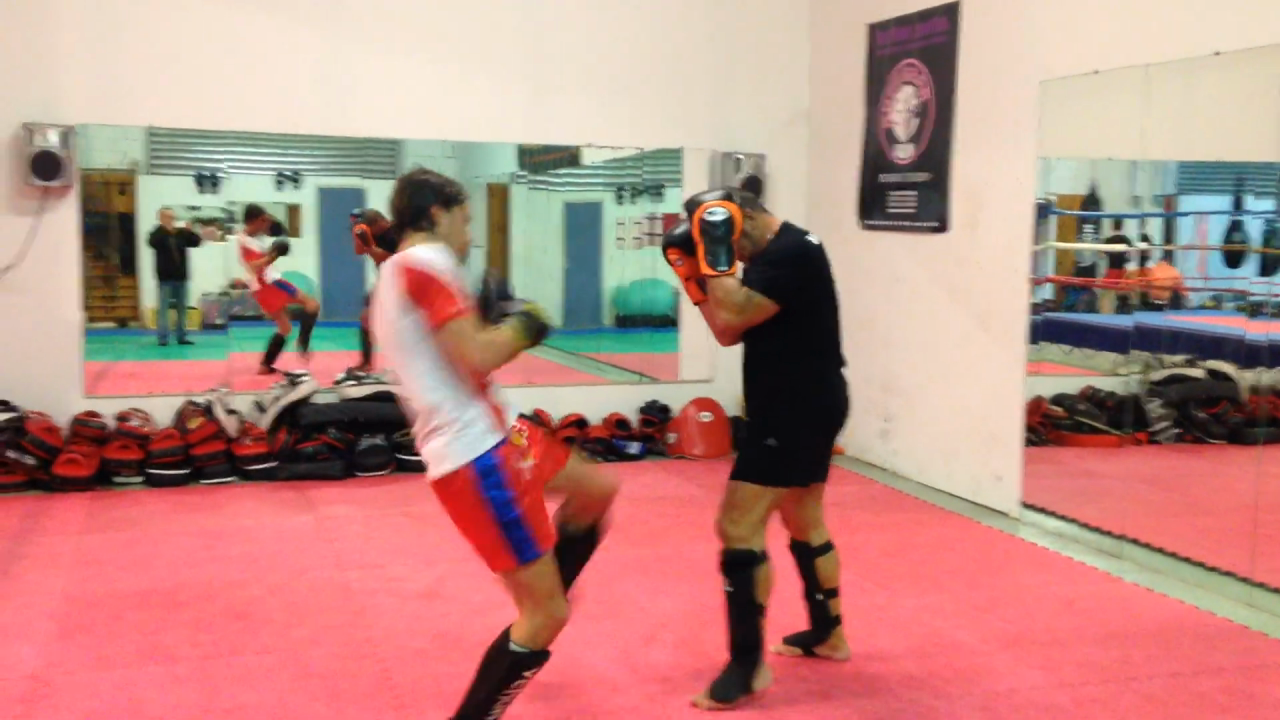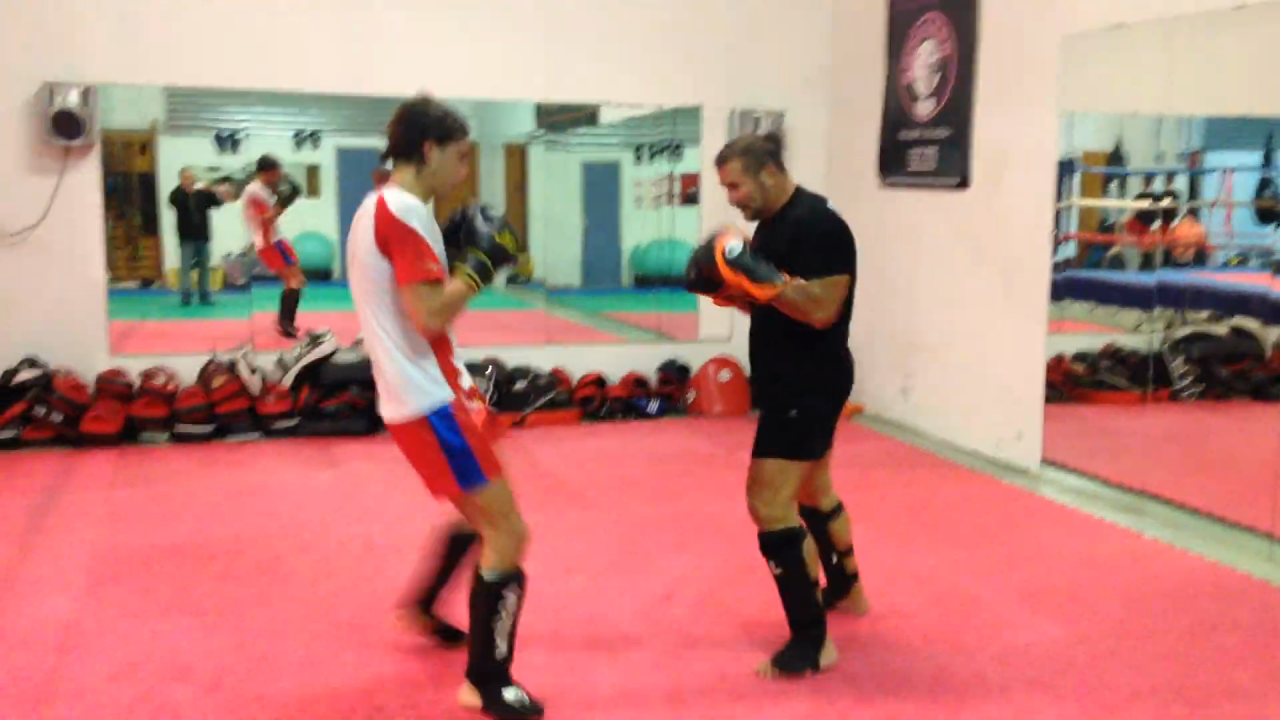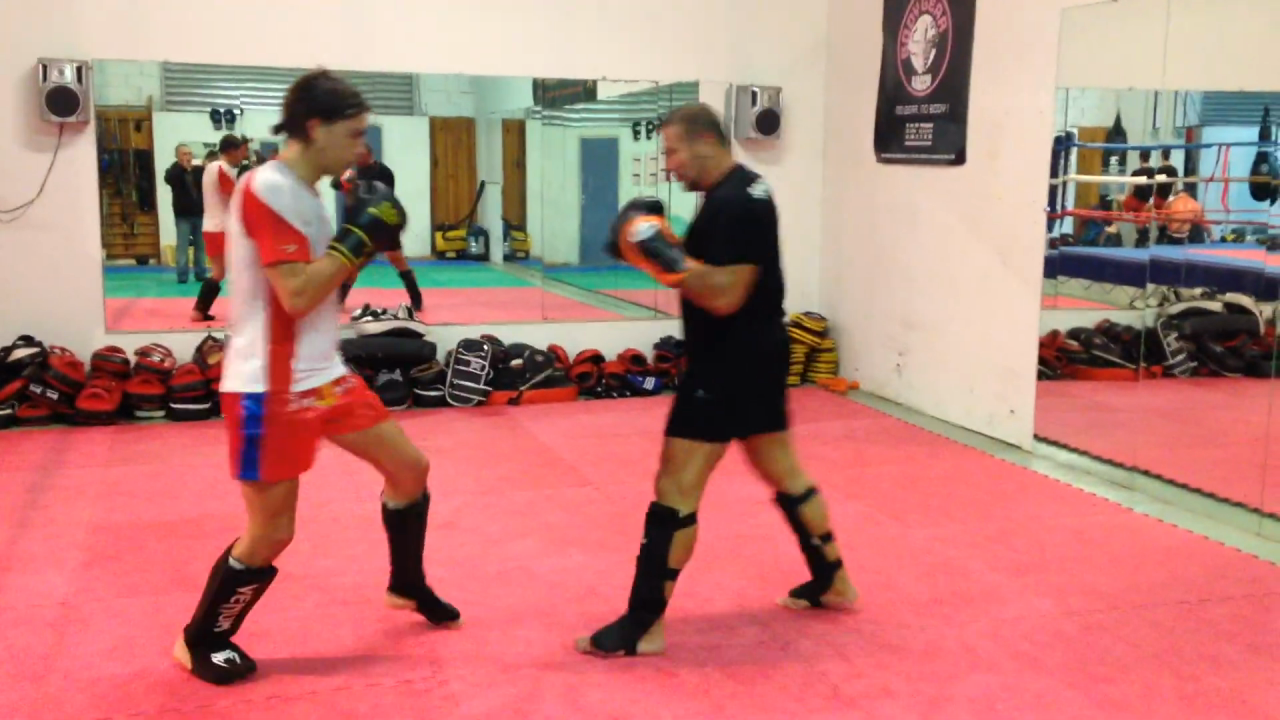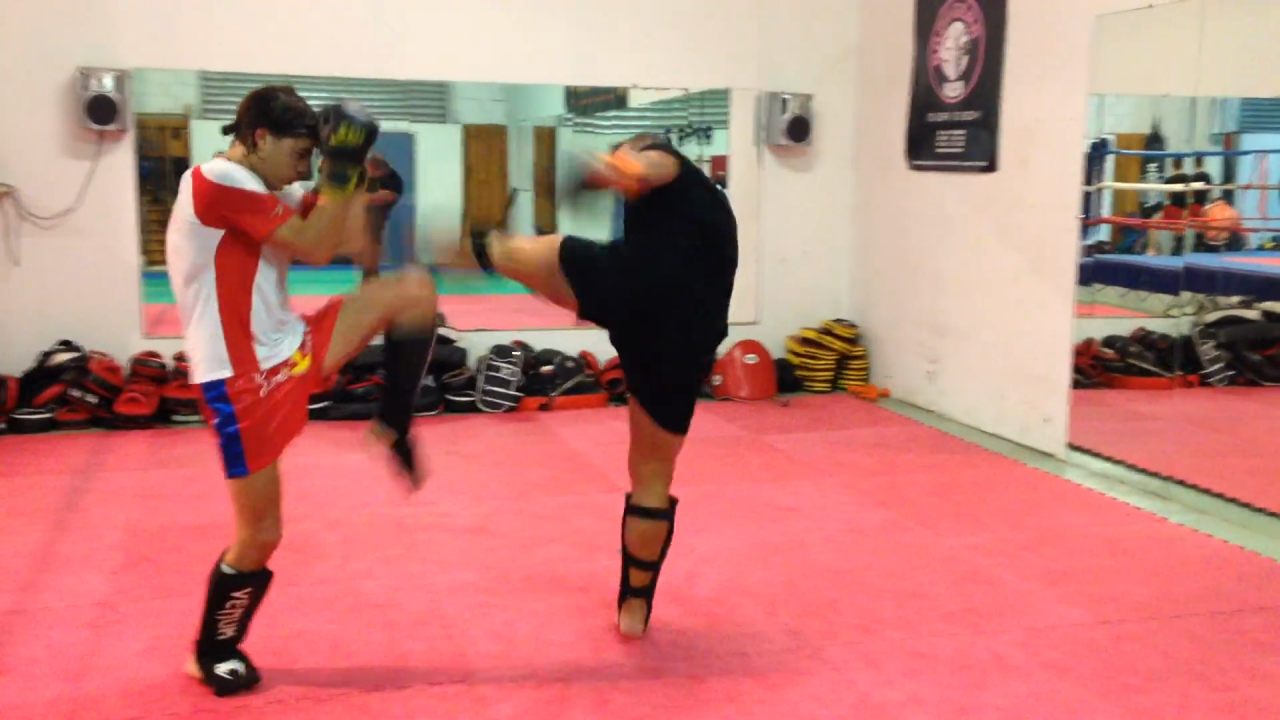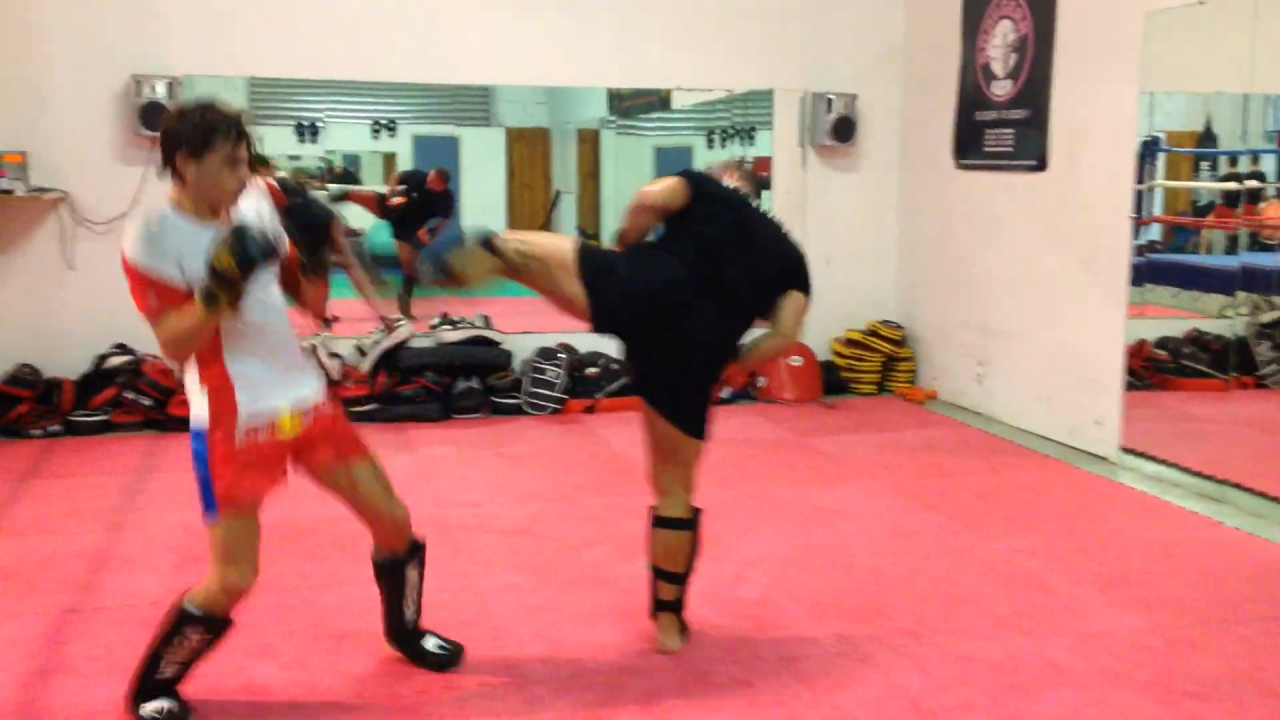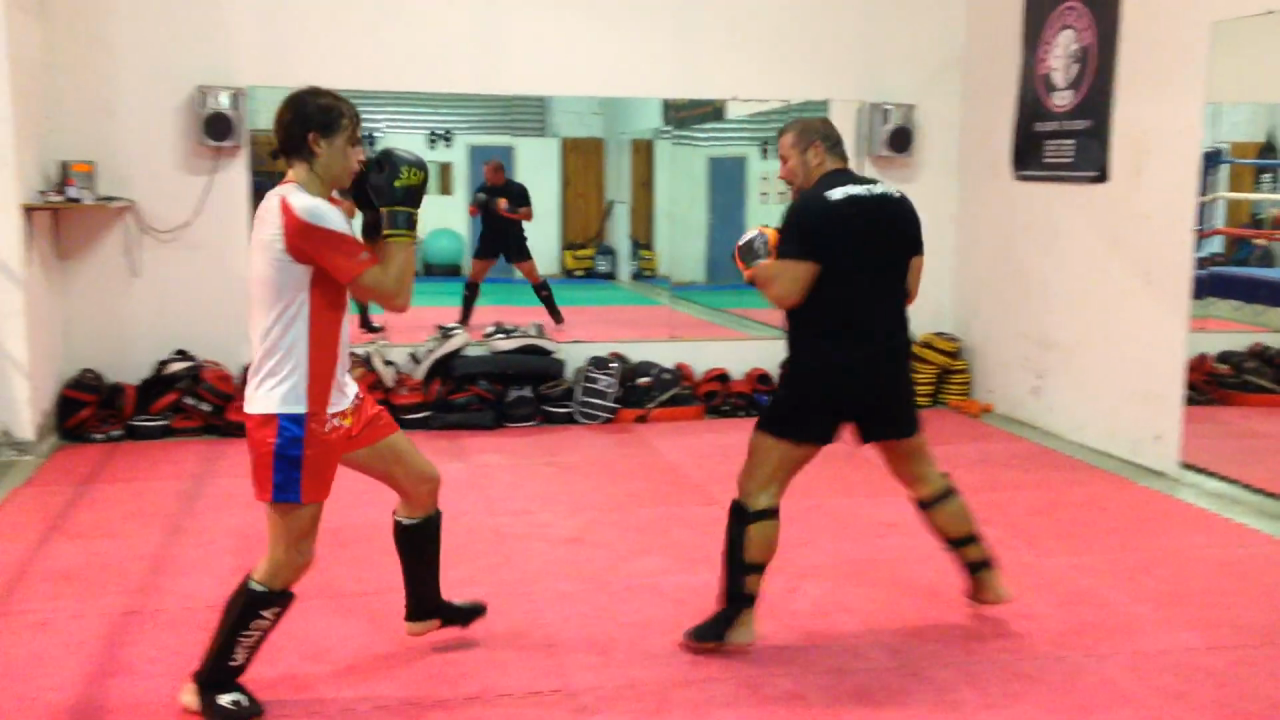
dt=0.5s
person 1, frame 1
left shoulder: (395, 277)
right shoulder: (423, 264)
right elbow: (480, 357)
right wrist: (522, 327)
left hip: (491, 438)
right hip: (476, 456)
left knee: (596, 491)
right knee: (547, 615)
left ankle: (552, 584)
person 1, frame 2
left shoulder: (380, 210)
right shoulder: (401, 211)
right elbow: (431, 315)
left wrist: (460, 253)
right wrist: (480, 261)
left hip: (433, 390)
right hip: (427, 403)
left knee: (478, 511)
right knee: (508, 532)
person 1, frame 3
left shoulder: (306, 192)
right shoulder: (265, 192)
right elbow: (298, 297)
left wrist: (366, 239)
right wrist: (355, 234)
left hip: (324, 375)
right hip: (269, 389)
left knee: (410, 468)
right knee: (270, 534)
left ankle: (408, 587)
right ankle: (201, 639)
person 1, frame 4
left shoulder: (259, 191)
right shoulder: (215, 181)
left elbow: (345, 243)
right elbow: (314, 246)
left wrist: (349, 172)
right wrist: (343, 164)
left hip: (292, 350)
right hip: (241, 378)
left knee: (414, 290)
right knee: (260, 535)
left ankle: (392, 424)
right ankle: (212, 650)
person 1, frame 5
left shoulder: (258, 215)
right shoulder: (149, 242)
left elbow: (309, 305)
right elbow: (176, 345)
right wrist: (219, 291)
left hip: (304, 401)
right hip: (233, 427)
left knee: (393, 520)
right knee: (230, 583)
left ankle: (405, 633)
person 1, frame 6
left shoulder: (303, 207)
right shoulder: (303, 212)
left elbow: (353, 279)
right elbow: (394, 294)
left wrist: (383, 220)
right wrist: (400, 212)
left hip: (334, 398)
right hip: (293, 413)
left knee: (423, 482)
right knee: (290, 560)
left ankle: (424, 605)
person 2, frame 1
left shoulder: (792, 253)
right shoulder: (778, 255)
left elbow: (732, 315)
right elbow: (729, 331)
left wrist: (715, 251)
right wrist: (693, 269)
left hip: (795, 410)
right hip: (808, 406)
left knee: (739, 528)
right knee: (804, 520)
left ankle: (748, 663)
right ankle: (828, 632)
person 2, frame 2
left shoulder: (818, 225)
right shoulder: (772, 225)
left elbow: (821, 311)
left wrist: (757, 273)
right wrist: (727, 286)
left hip: (808, 384)
right hip: (789, 381)
left knee: (770, 506)
right knee: (812, 490)
left ankle: (812, 640)
right ankle: (845, 589)
person 2, frame 3
left shoulder: (736, 206)
right shoulder: (734, 196)
left elbow: (724, 297)
left wrist: (662, 257)
right wrist: (664, 249)
left hip: (728, 365)
right hip: (760, 356)
left knee: (676, 487)
right knee: (783, 472)
left ankle: (643, 624)
right ankle: (833, 579)
person 2, frame 4
left shoulder: (674, 174)
right shoulder: (717, 207)
left elbow: (651, 169)
left wrist: (616, 169)
left hip: (634, 295)
right hip: (691, 341)
left knee: (498, 248)
right knee: (651, 481)
right ankle: (635, 605)
person 2, frame 5
left shoulder: (708, 192)
right shoulder: (786, 255)
left elbow: (650, 202)
right elbow: (784, 336)
left wrist: (624, 253)
right wrist: (729, 369)
right hip: (698, 353)
left knee: (509, 247)
right knee: (675, 492)
left ankle: (440, 264)
right ankle: (667, 620)
person 2, frame 6
left shoulder: (813, 208)
right shoulder: (900, 204)
left elbow: (783, 292)
right elbow: (908, 289)
left wrist: (757, 263)
left hip: (822, 367)
right hip: (886, 364)
left knee: (759, 484)
right knee: (918, 471)
left ankle: (735, 618)
right ankle: (983, 575)
